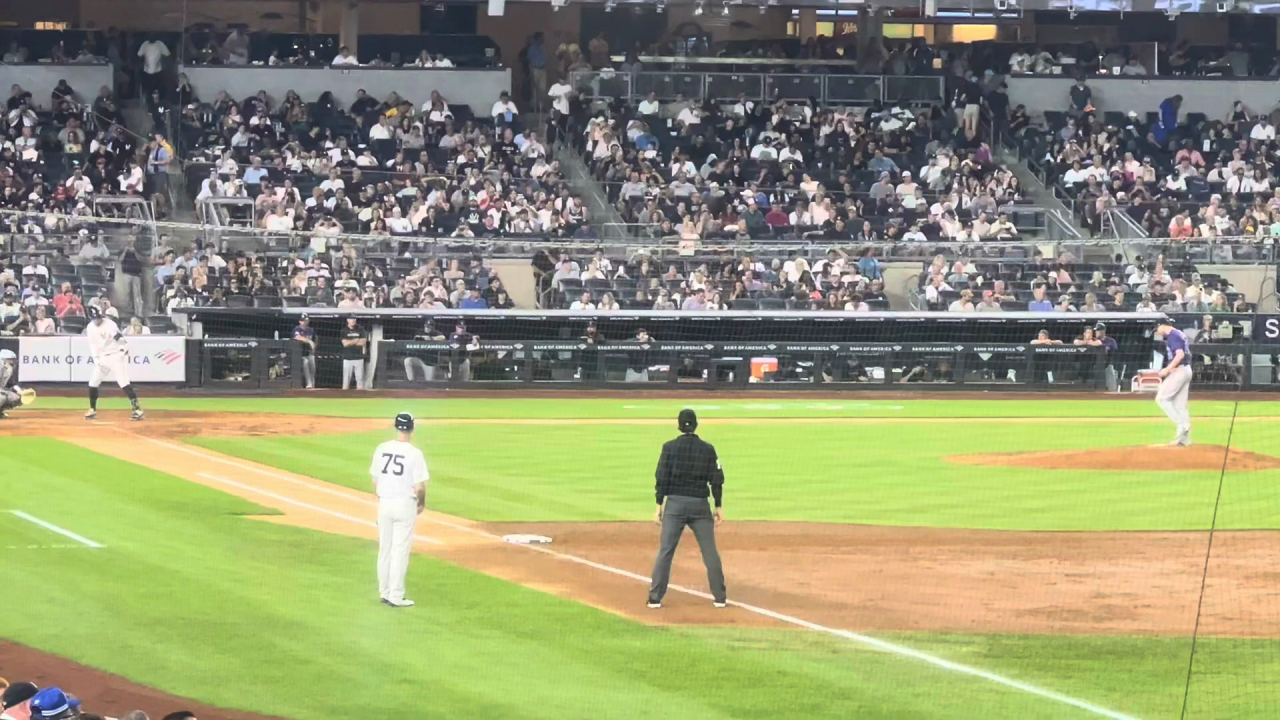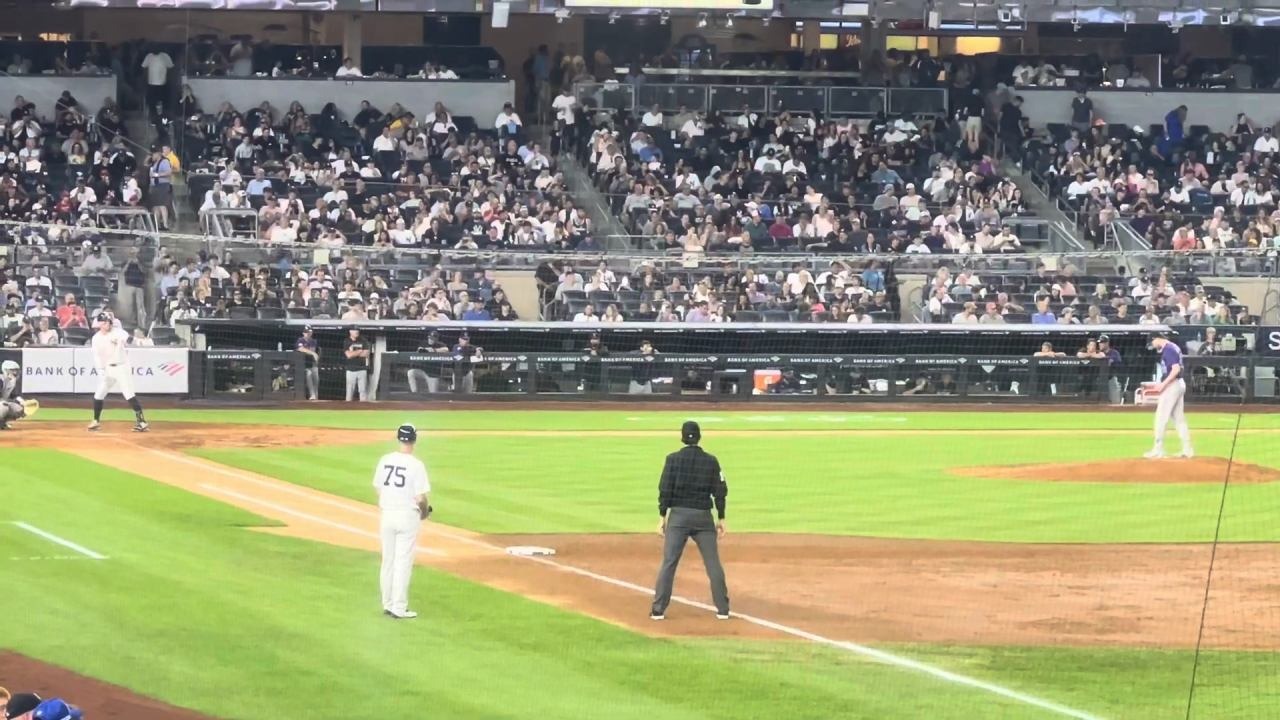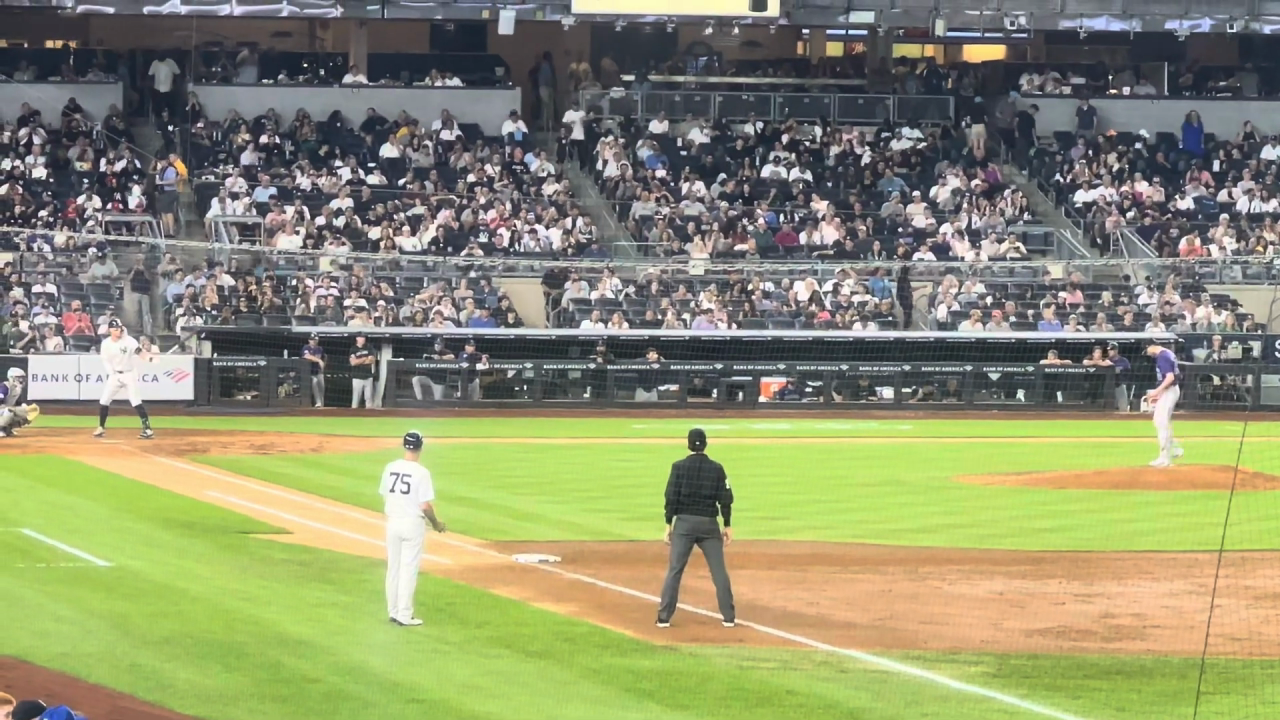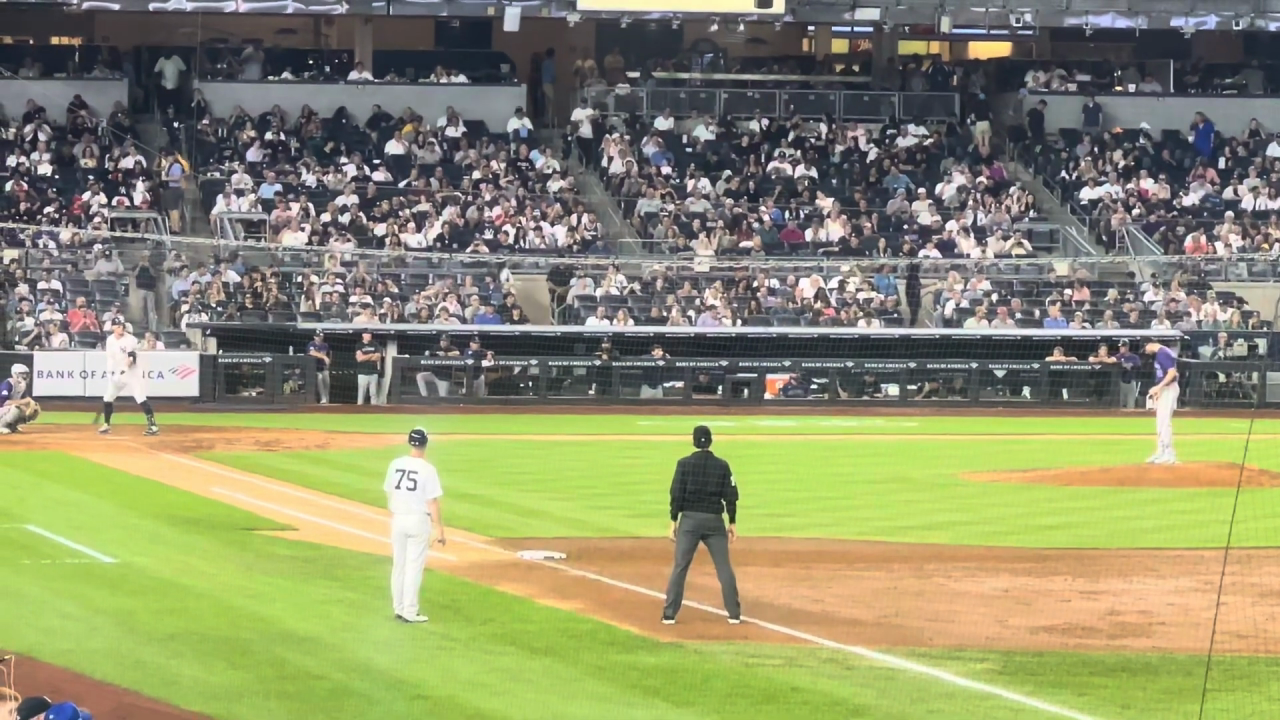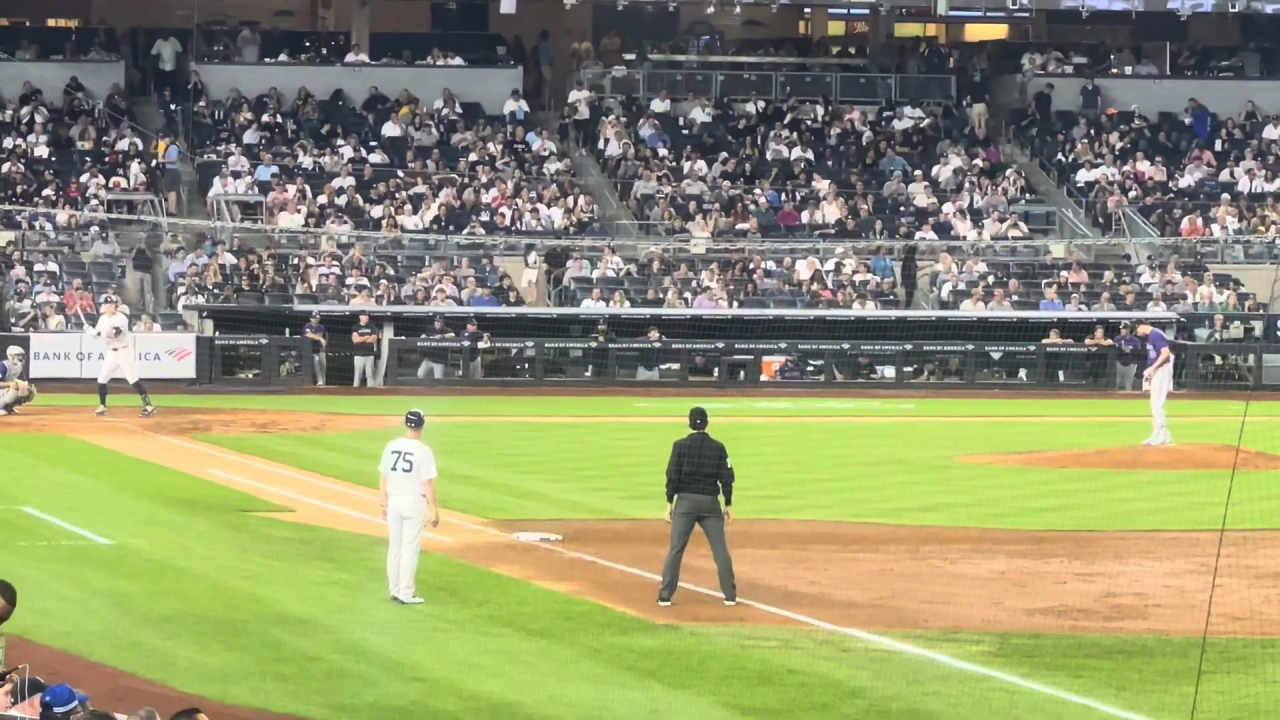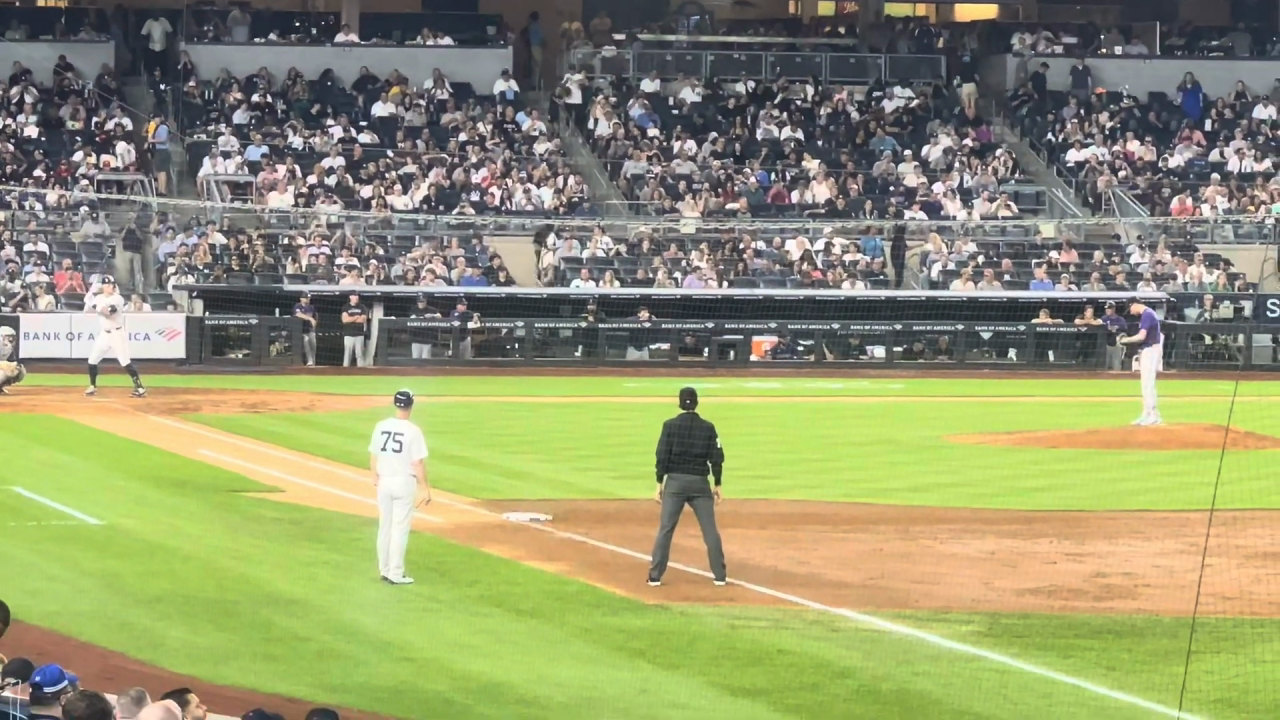
dt=0.4s
person 1, frame 1
left shoulder: (670, 447)
right shoulder: (707, 448)
left elbow: (662, 478)
right elbow: (716, 479)
left wrist: (659, 505)
right wrist: (718, 506)
left hip: (675, 503)
right hip: (700, 504)
left knee: (665, 551)
right knee: (710, 552)
left ankle: (655, 598)
right ankle: (719, 597)
person 1, frame 2
left shoulder: (673, 459)
right shoulder: (711, 461)
left elbow: (665, 490)
right elbow: (719, 492)
left wrist: (663, 517)
right wrist: (721, 518)
left hip: (678, 515)
right hip: (703, 516)
left knee: (668, 563)
right knee: (713, 564)
left ankle: (658, 610)
right ankle: (723, 610)
person 1, frame 3
left shoulder: (679, 466)
right shoulder: (717, 468)
left elbow: (671, 498)
right elbow: (726, 499)
left wrist: (669, 525)
right wrist: (727, 525)
left hip: (684, 522)
right hip: (709, 523)
left knee: (674, 570)
right knee: (719, 571)
left ankle: (664, 617)
right ankle: (729, 617)
person 1, frame 4
left shoulder: (684, 464)
right shoulder: (722, 465)
left elbow: (676, 495)
right elbow: (731, 496)
left wrist: (673, 521)
right wrist: (732, 523)
left hip: (689, 519)
right hip: (714, 520)
left knee: (679, 567)
right knee: (724, 568)
left ankle: (669, 614)
right ankle: (734, 614)
person 1, frame 5
left shoulder: (680, 445)
right shoulder: (718, 447)
left elbow: (672, 476)
right elbow: (727, 478)
left wrist: (670, 503)
right wrist: (728, 505)
left hip: (685, 501)
right hip: (710, 502)
left knee: (675, 549)
right knee: (720, 550)
left ankle: (665, 596)
right ankle: (730, 596)
person 1, frame 6
left shoulder: (670, 425)
right shoulder: (708, 427)
left elbow: (662, 456)
right elbow: (716, 458)
left wrist: (659, 483)
right wrist: (717, 485)
left hip: (675, 481)
right hip: (700, 482)
left knee: (665, 529)
right knee: (710, 530)
left ankle: (655, 576)
right ankle: (720, 576)
person 2, frame 1
left shoulder: (381, 449)
right shoulder: (414, 453)
left elbow: (375, 481)
right elbow: (419, 486)
right wrist: (421, 503)
left hip: (384, 503)
right hip: (405, 504)
left knee: (385, 550)
right knee: (400, 551)
left ankle: (384, 593)
right ankle: (396, 596)
person 2, frame 2
left shoulder: (384, 461)
right shoulder: (416, 465)
left elbow: (379, 491)
right elbow: (420, 498)
right wrist: (425, 512)
left hip: (387, 515)
right hip: (407, 516)
left knee: (388, 561)
right knee: (403, 562)
left ankle: (387, 604)
right ankle: (399, 608)
person 2, frame 3
left shoulder: (390, 468)
right shoulder: (421, 472)
left elbow: (385, 498)
right elbow: (425, 505)
right wrist: (436, 523)
left hip: (392, 522)
right hip: (412, 524)
left knee: (393, 569)
right knee: (408, 570)
left ankle: (393, 612)
right ankle: (404, 615)
person 2, frame 4
left shoulder: (395, 465)
right shoulder: (427, 469)
left elbow: (389, 496)
right elbow: (432, 502)
right wrist: (440, 529)
left hip: (398, 519)
right hip: (418, 521)
left knee: (399, 566)
right knee: (414, 567)
left ankle: (398, 609)
right ankle: (410, 612)
person 2, frame 5
left shoulder: (391, 446)
right shoulder: (423, 450)
left elbow: (383, 477)
right elbow: (427, 483)
left wrist: (384, 502)
right wrist: (434, 509)
left hip: (394, 501)
right hip: (414, 502)
left knee: (395, 547)
right knee: (410, 549)
left ankle: (395, 591)
right ankle: (406, 594)
person 2, frame 6
left shoulder: (381, 426)
right shoulder: (413, 430)
left elbow: (373, 458)
right elbow: (418, 463)
left wrist: (376, 481)
right wrist: (425, 488)
left hip: (384, 481)
right hip: (404, 482)
left knee: (385, 527)
right knee: (400, 529)
left ankle: (384, 571)
right ankle: (396, 574)
